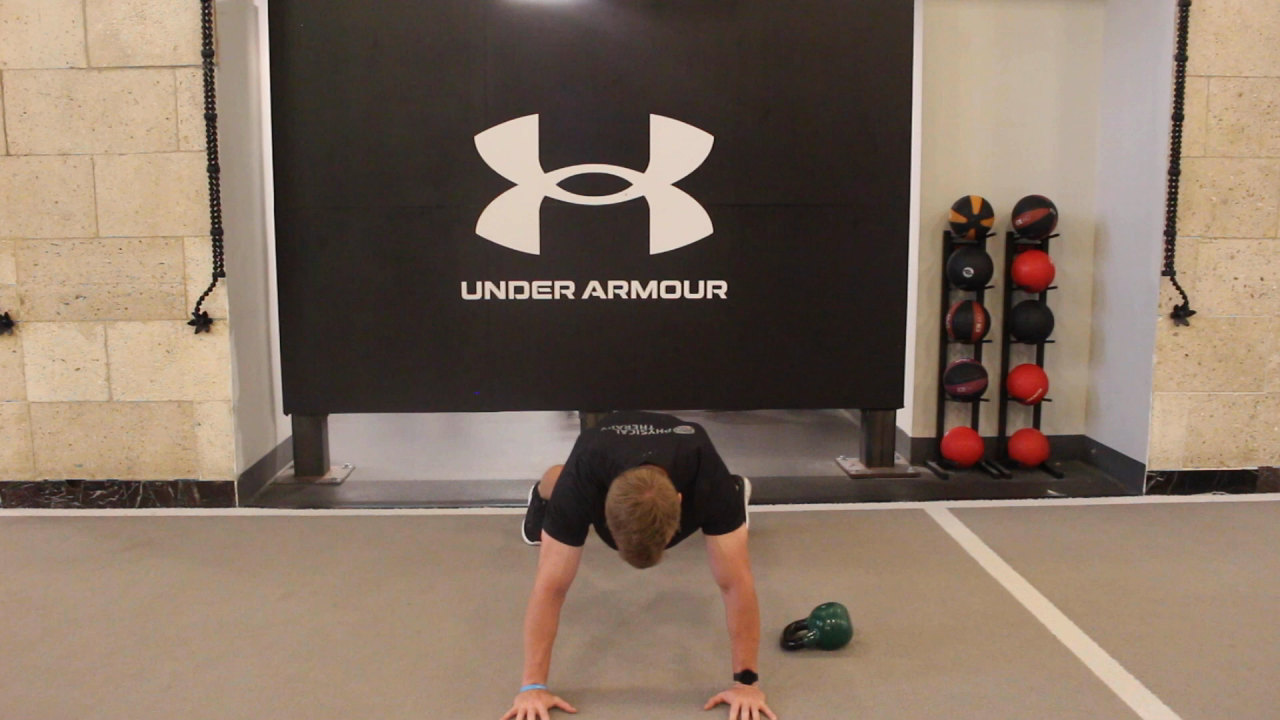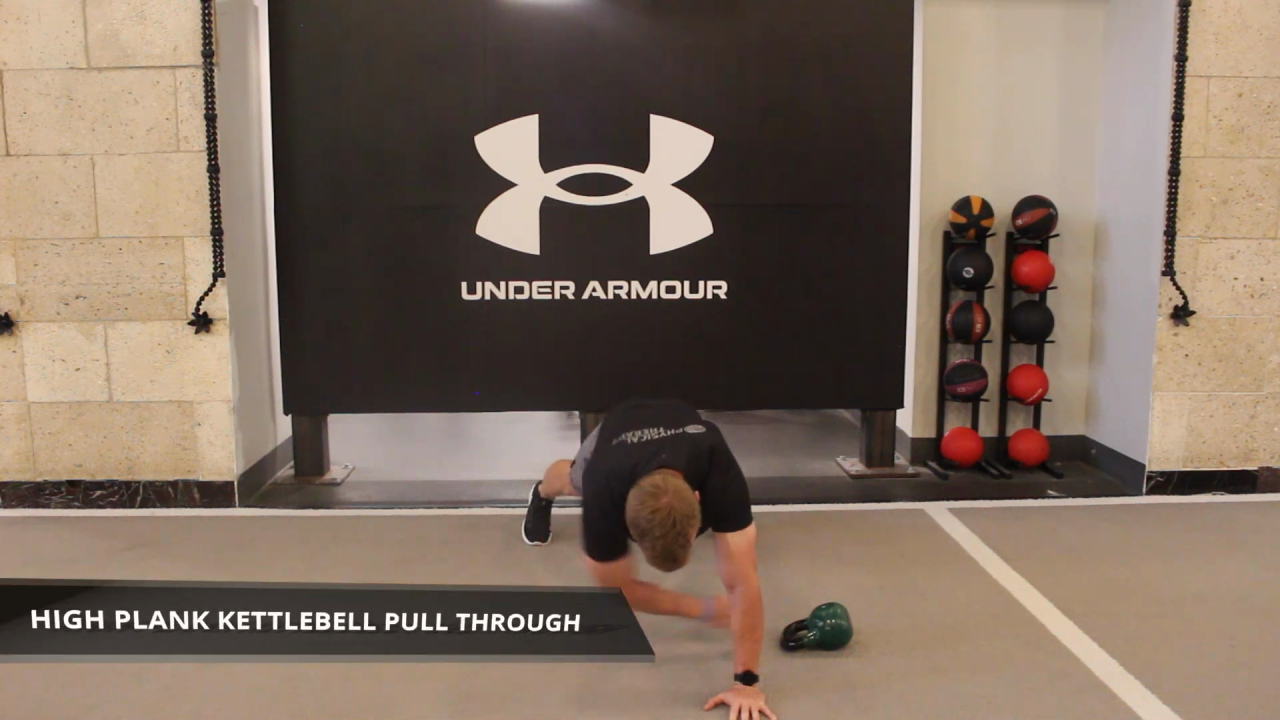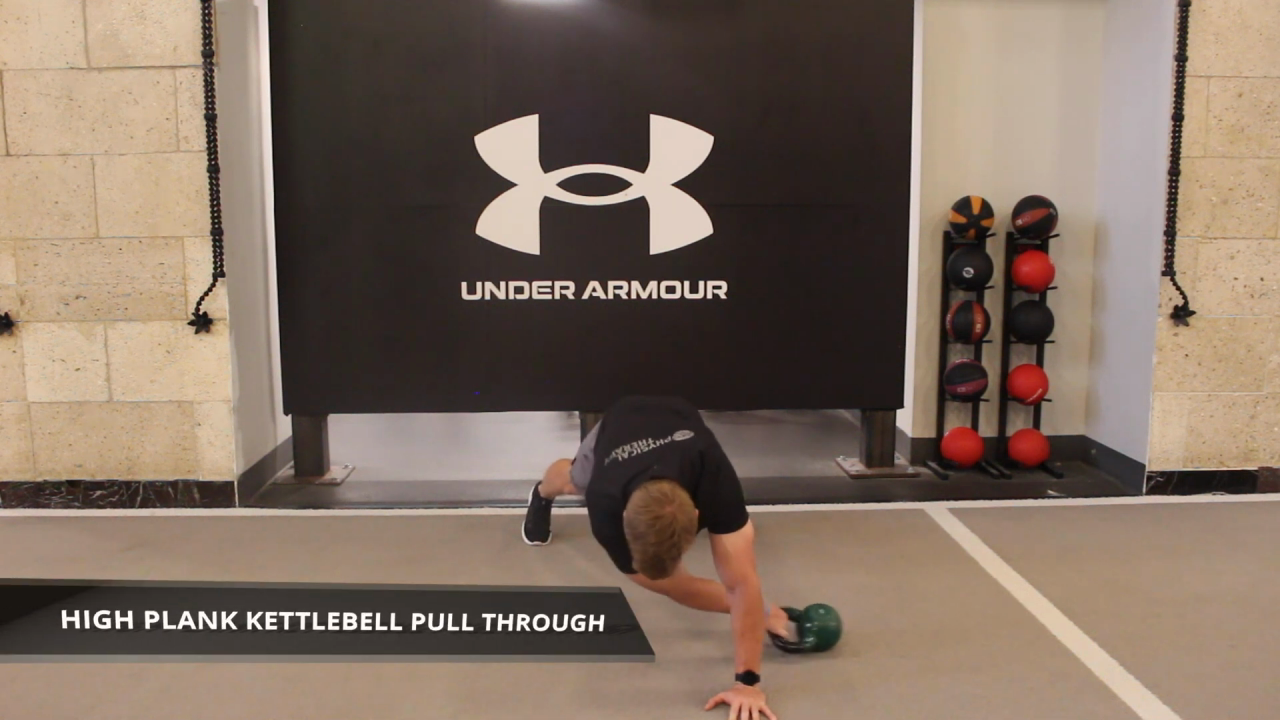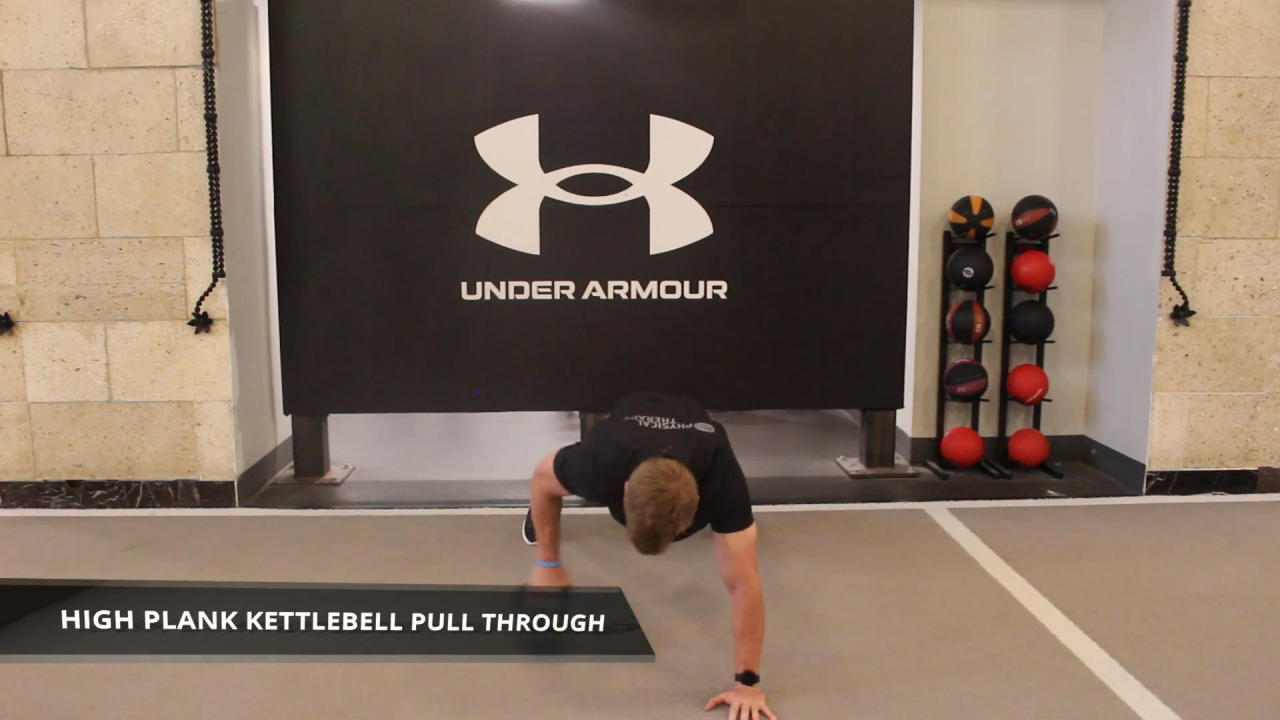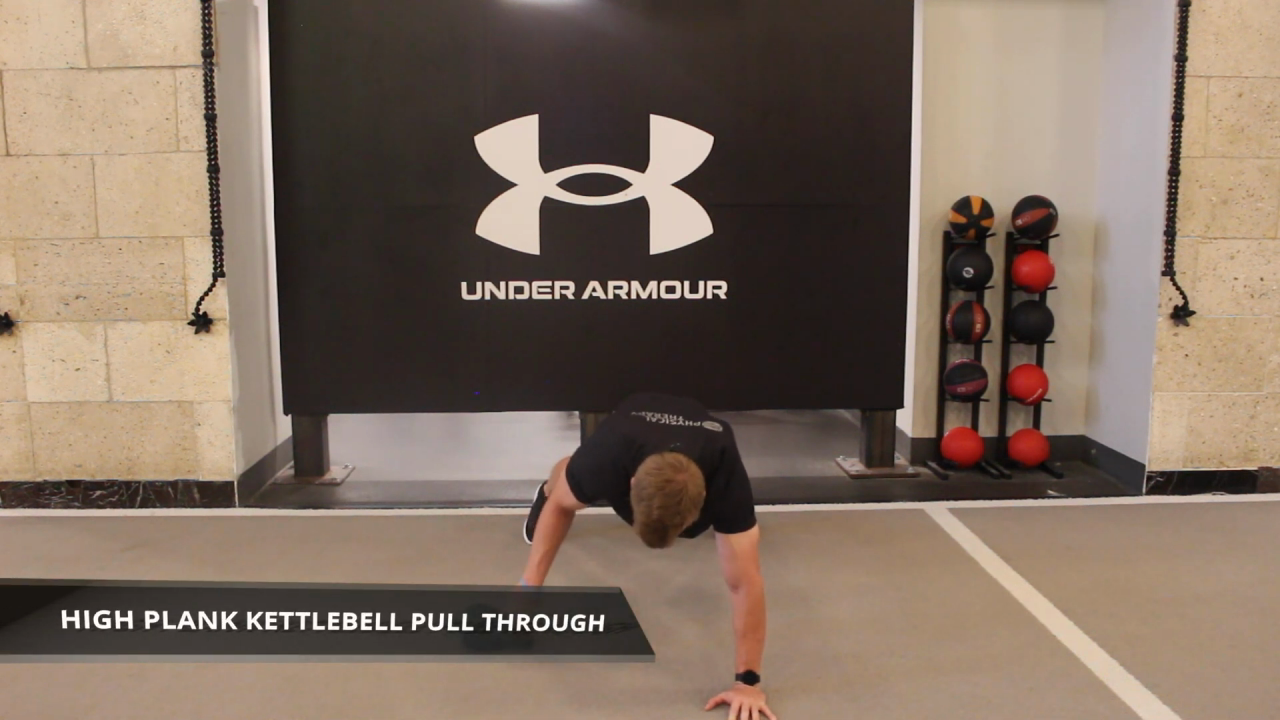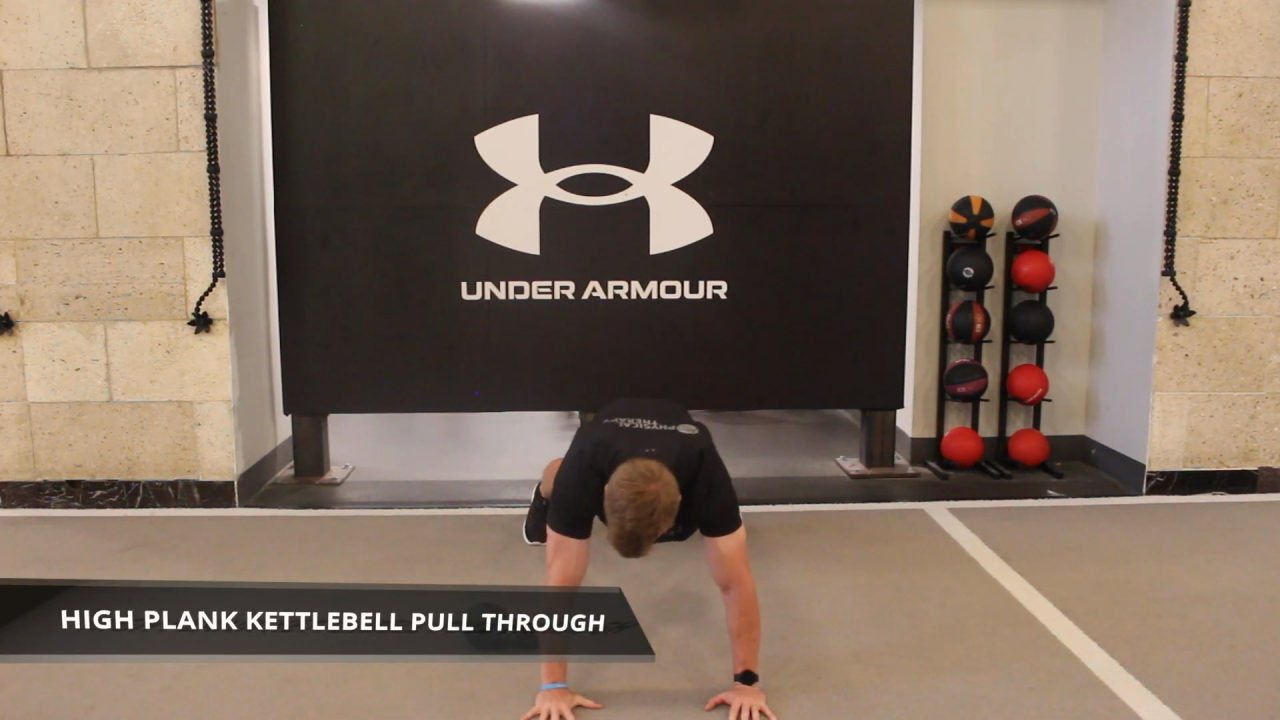
dt=0.5s
person 1, frame 1
left shoulder: (706, 476)
right shoulder: (585, 477)
left elbow: (736, 583)
right elbow: (551, 585)
left wrist: (745, 680)
right wrist: (533, 685)
left hip: (680, 460)
right hip: (607, 458)
right ankle: (543, 491)
person 1, frame 2
left shoulder: (719, 475)
right shoulder: (605, 493)
left elbow: (741, 582)
right elbow: (617, 588)
left wrist: (746, 681)
right wrist: (706, 610)
left hip: (686, 446)
right knee: (570, 482)
right ankle: (542, 493)
person 1, frame 3
left shoulder: (714, 479)
right shoulder: (608, 506)
left elbow: (741, 582)
right elbow: (675, 586)
left wrist: (747, 680)
right wrist: (760, 614)
left hip: (681, 426)
right hip: (617, 424)
right knee: (573, 481)
right ankle: (543, 493)
person 1, frame 4
left shoulder: (721, 477)
right shoulder: (602, 459)
left elbow: (743, 582)
right elbow: (544, 477)
left wrist: (747, 681)
right wrist: (547, 563)
left hip: (693, 440)
right knee: (564, 477)
person 1, frame 5
left shoulder: (724, 475)
right shoulder: (605, 456)
left elbow: (744, 582)
right elbow: (560, 506)
left wrist: (747, 680)
right wrist: (531, 584)
left hip: (700, 445)
right hip: (629, 438)
right knee: (567, 481)
right ankle: (546, 486)
person 1, frame 6
left shoulder: (704, 476)
right shoulder: (582, 472)
left elbow: (735, 582)
right elbow: (562, 580)
left wrist: (746, 680)
right wrist: (553, 685)
left hip: (678, 446)
right hip: (608, 441)
right ankle: (545, 493)
